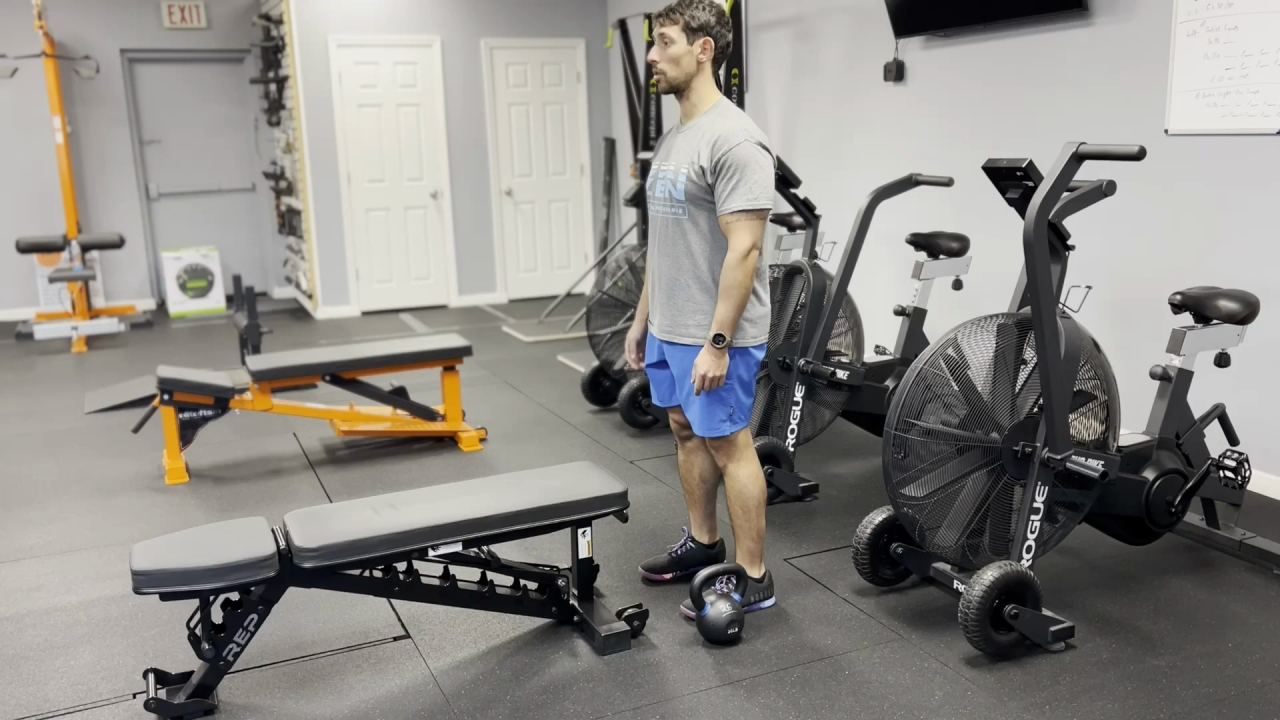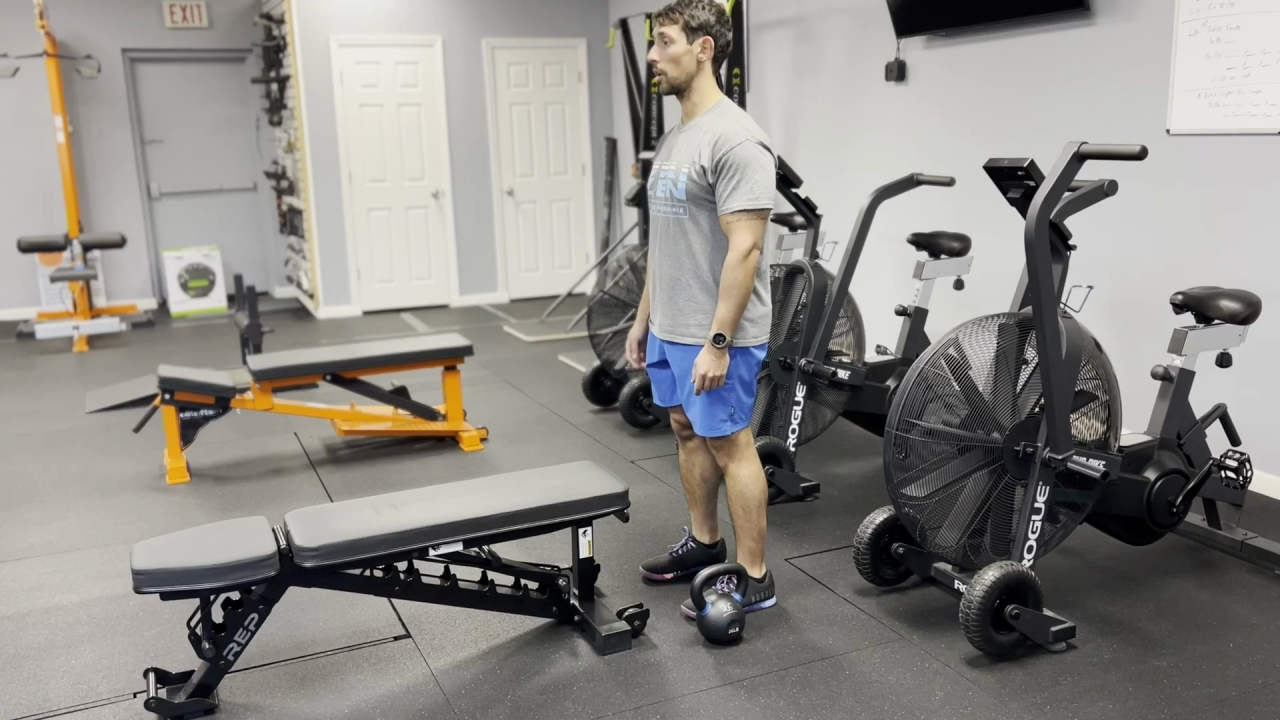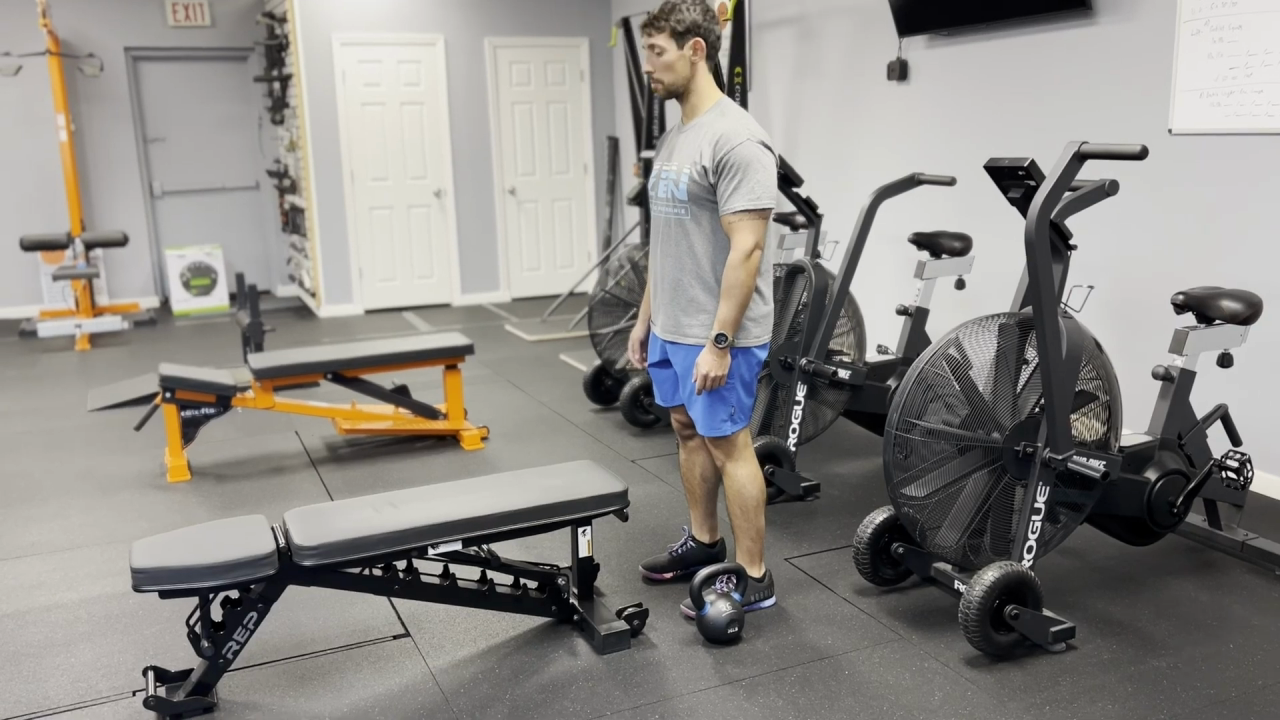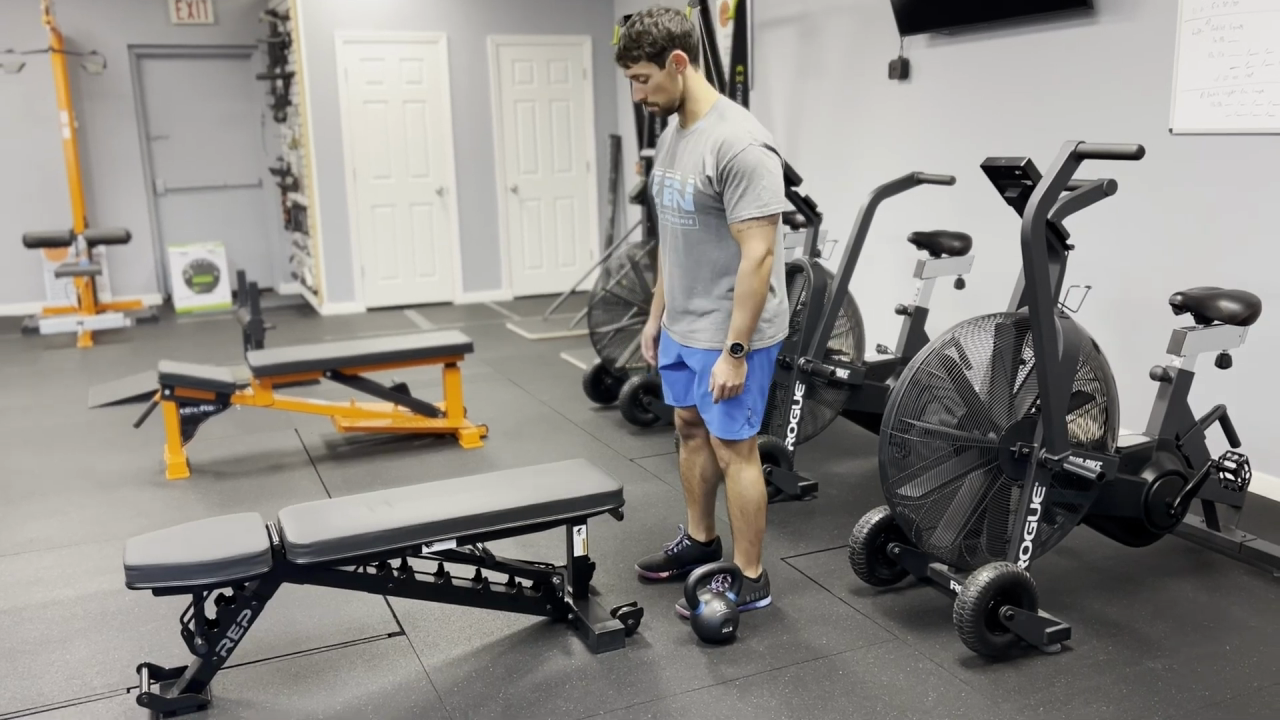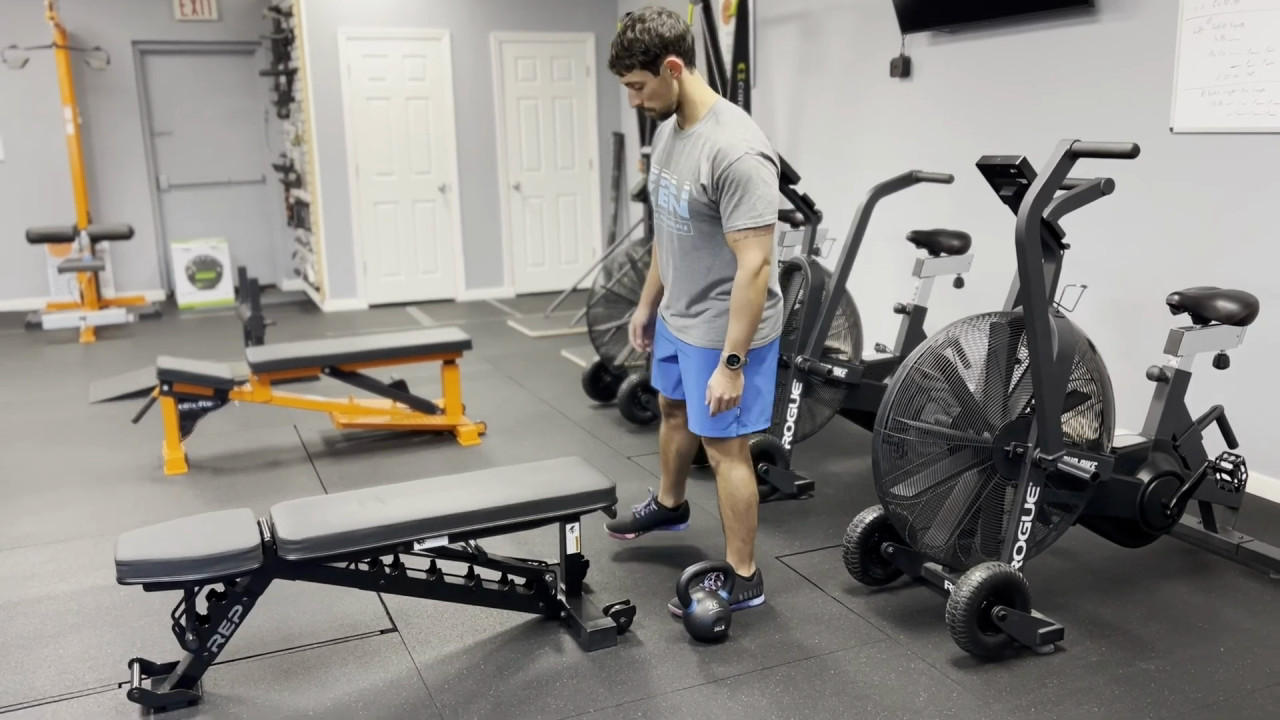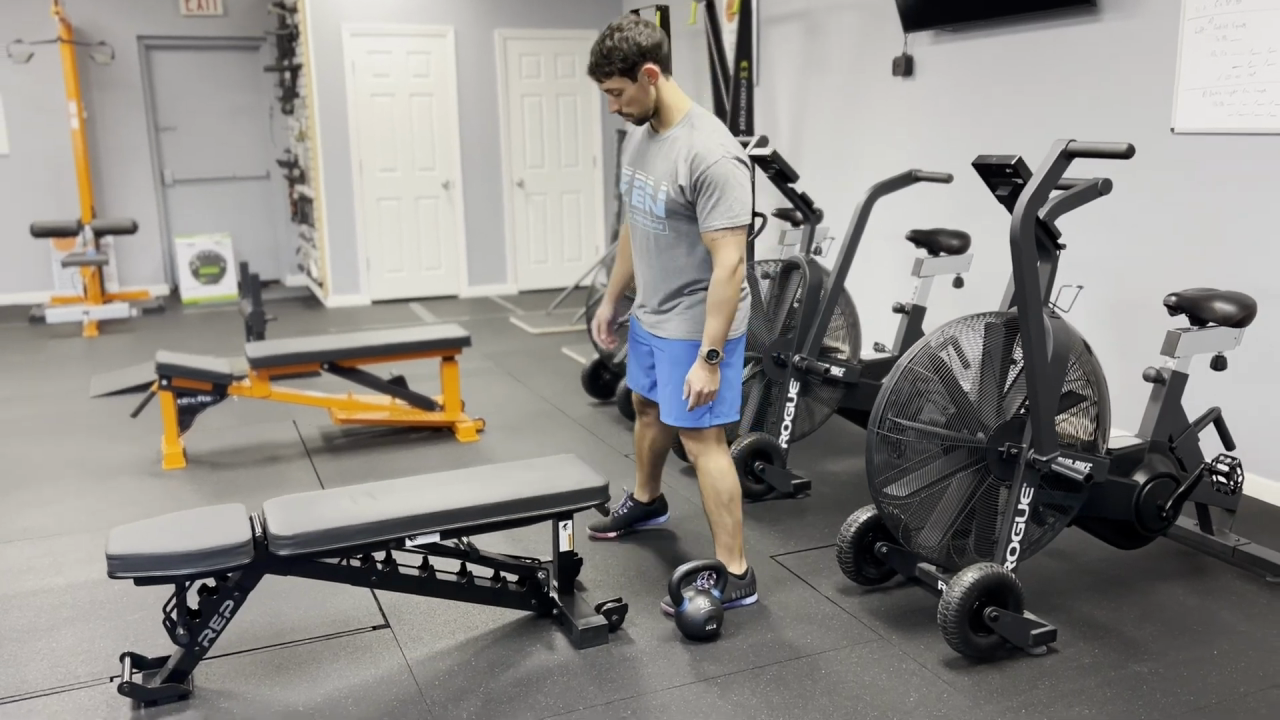
dt=0.4s
person 1, frame 1
left shoulder: (734, 140)
right shoulder: (673, 137)
left elbow: (743, 250)
left wrist: (718, 342)
right wrist: (643, 316)
left hip: (713, 335)
right hip: (670, 328)
left knee: (727, 445)
right knee: (687, 432)
left ankle: (753, 579)
right ankle: (702, 542)
person 1, frame 2
left shoulder: (735, 141)
right shoulder: (675, 138)
left elbow: (744, 249)
left wrist: (718, 342)
right wrist: (644, 316)
left hip: (712, 335)
right hip: (670, 328)
left knee: (728, 445)
right knee: (688, 433)
left ankle: (753, 578)
right ankle: (703, 542)
person 1, frame 3
left shoulder: (735, 140)
right shoulder: (673, 137)
left elbow: (745, 249)
left wrist: (719, 342)
right wrist: (645, 316)
left hip: (714, 334)
right hip: (672, 328)
left knee: (726, 445)
right knee: (689, 431)
left ankle: (752, 578)
right ankle: (703, 541)
person 1, frame 4
left shoulder: (740, 144)
right shoulder: (672, 135)
left elbow: (758, 255)
left wrist: (735, 351)
right wrist: (657, 314)
left hip: (730, 332)
right hip: (684, 326)
left knee: (731, 448)
right knee: (691, 429)
left ankle: (749, 579)
right ankle: (699, 541)
person 1, frame 5
left shoulder: (736, 151)
right shoulder: (669, 130)
left elbow: (754, 266)
left wrist: (732, 363)
right wrist: (647, 303)
left hip: (724, 328)
right hip: (679, 318)
left knee: (723, 447)
right knee: (674, 410)
left ankle: (742, 578)
right ankle: (668, 505)
person 1, frame 6
left shoulder: (711, 154)
right shoulder: (638, 136)
left elbow: (729, 263)
left wrist: (710, 356)
right wrist: (611, 299)
left hip: (695, 325)
right hip: (651, 314)
left knee: (701, 440)
right knee: (649, 408)
left ankle: (735, 573)
right ankle: (646, 499)
